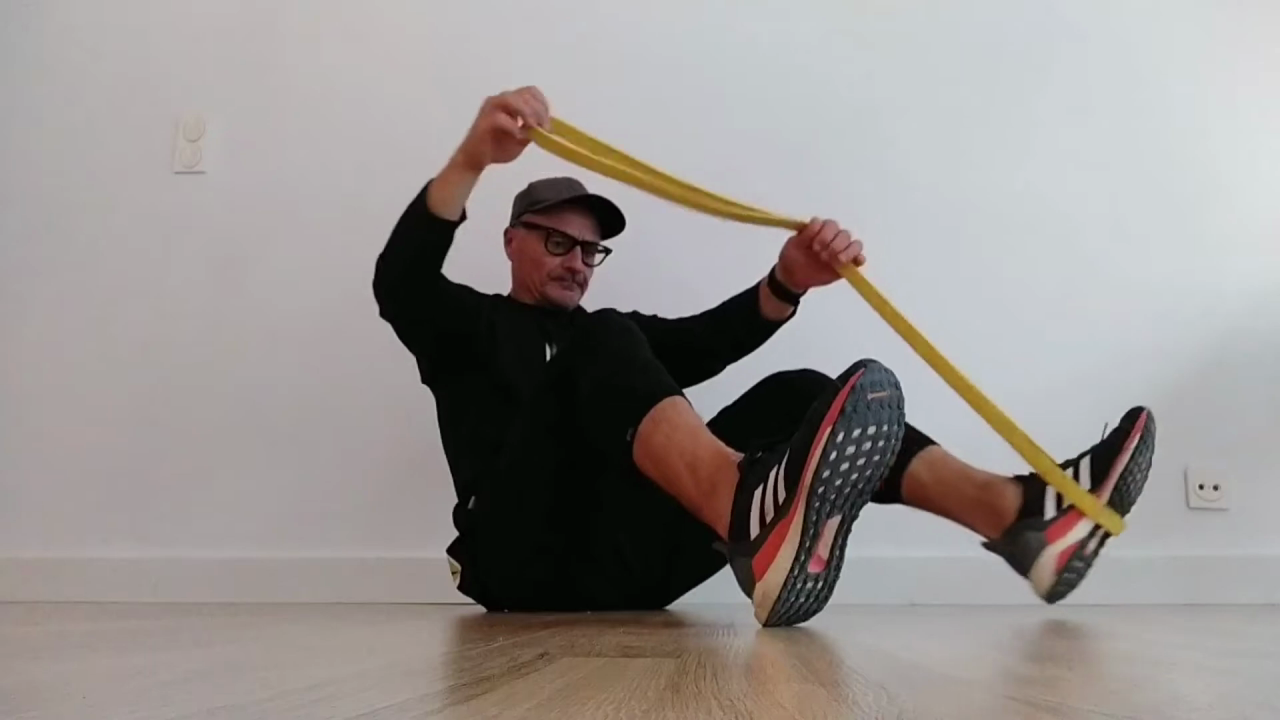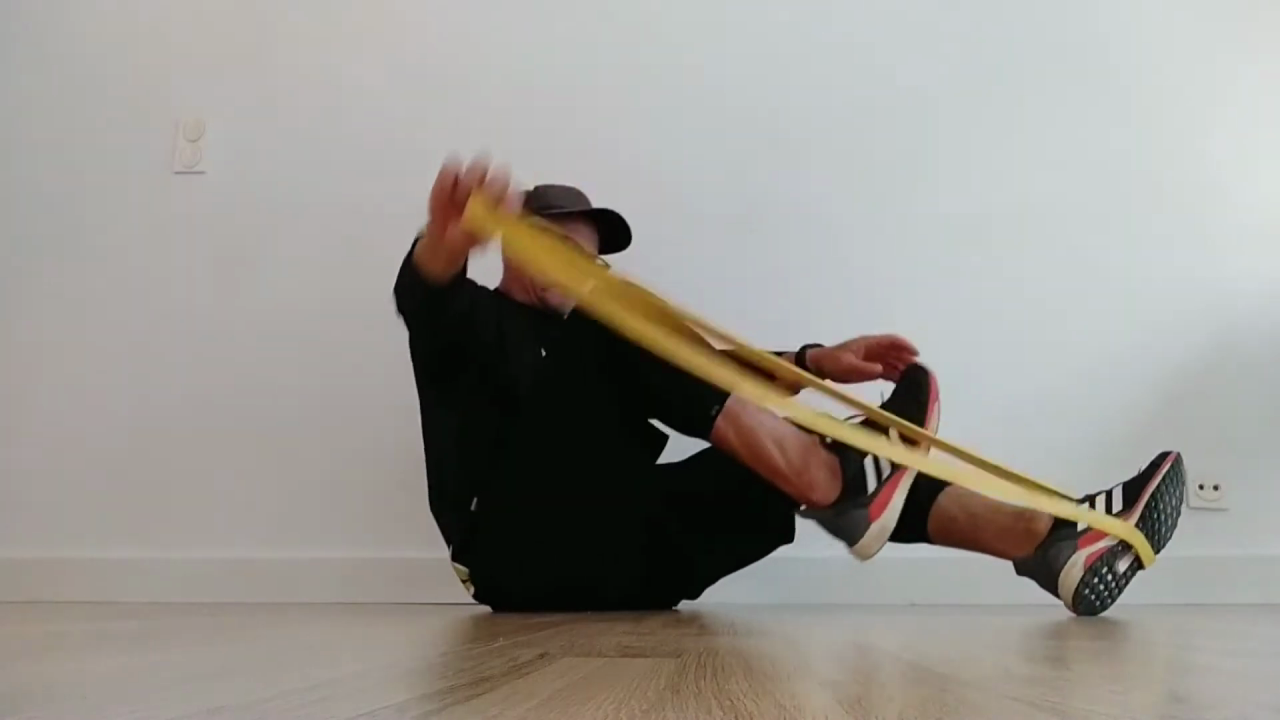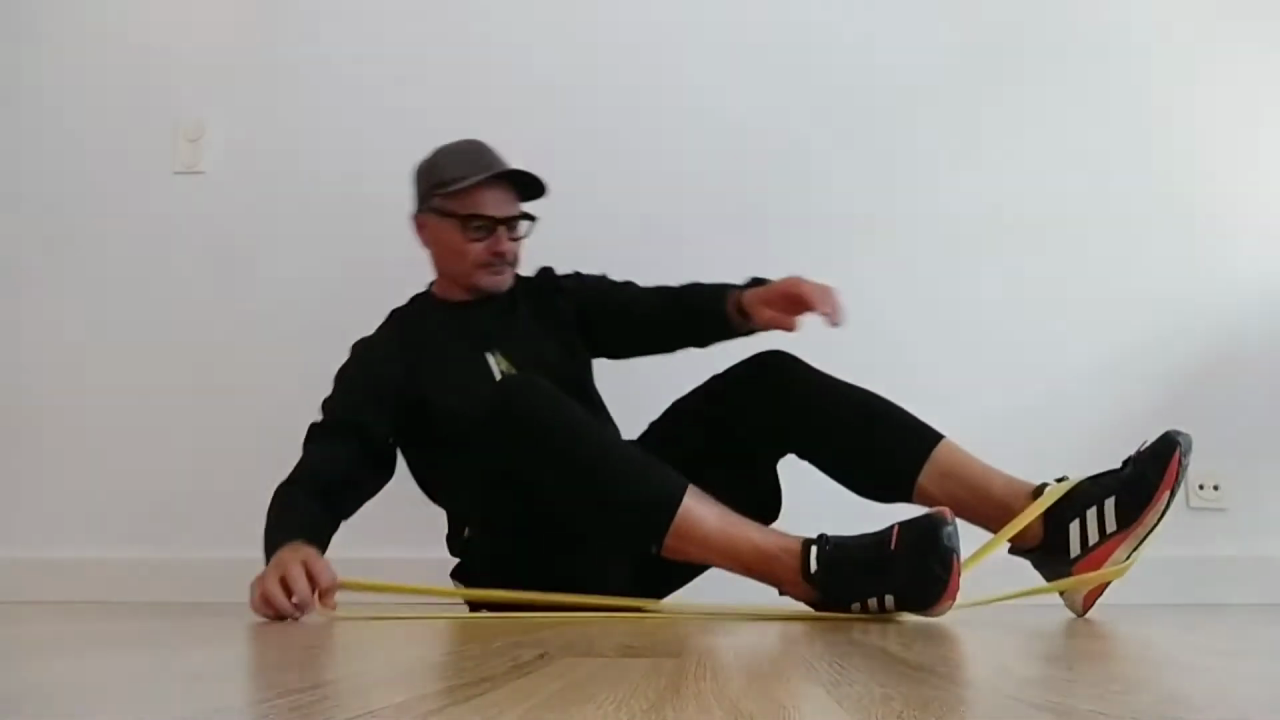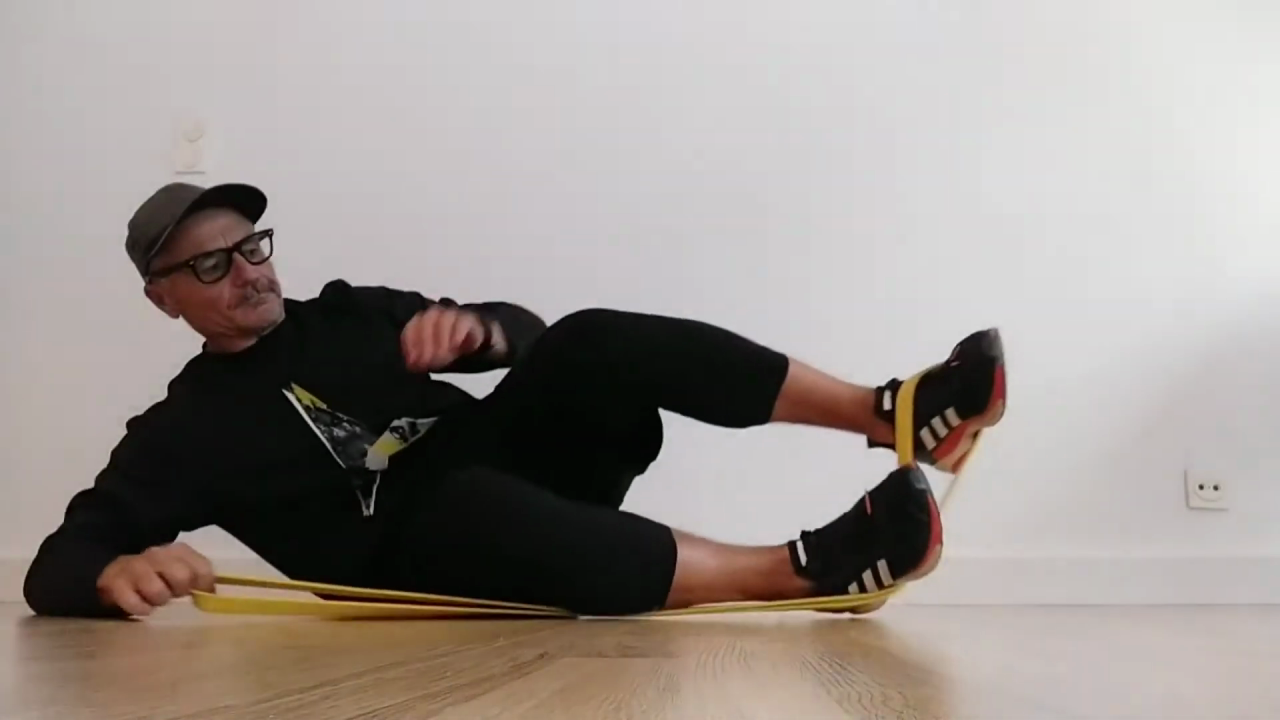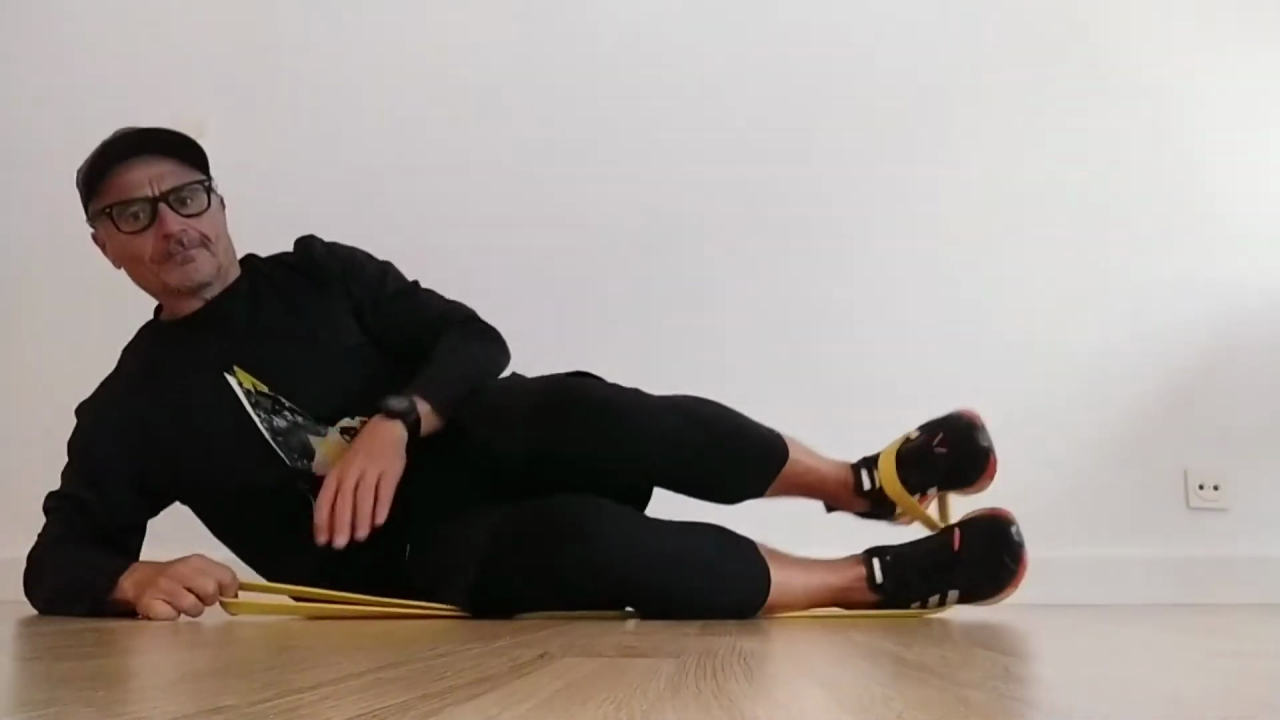
dt=1s
person 1, frame 1
left shoulder: (610, 344)
right shoulder: (472, 325)
left elbow: (712, 338)
right elbow: (398, 285)
left wrist: (789, 282)
right wrist: (469, 161)
left hip: (623, 560)
right hip: (525, 558)
left knee: (794, 396)
right knee: (607, 346)
left ankle: (1022, 514)
right ankle: (758, 521)
person 1, frame 2
left shoulder: (588, 339)
right shoulder: (467, 316)
left elbow: (707, 380)
right elbow: (421, 299)
left wrist: (815, 363)
right wrist: (442, 238)
left hip: (622, 562)
right hip: (525, 557)
left knee: (792, 464)
left ankle: (1054, 544)
right ankle: (839, 485)
person 1, frame 3
left shoulder: (553, 299)
right shoulder: (394, 355)
left elbow: (660, 314)
right elbow: (324, 476)
left wrist: (745, 301)
right wrist: (290, 548)
left hip: (623, 542)
right hip: (531, 566)
left knee: (766, 382)
right knee: (518, 406)
left ankle: (1046, 528)
right ankle: (817, 570)
person 1, frame 4
left shoulder: (351, 313)
right shoulder: (179, 433)
left elbow: (524, 330)
right elbow: (56, 568)
left wrist: (472, 330)
right wrist: (118, 570)
left hip: (507, 457)
right hip: (425, 563)
left knee: (591, 343)
right knee: (475, 506)
left ankle: (889, 412)
right ankle: (804, 567)
person 1, frame 5
left shoulder: (322, 272)
right shoulder: (129, 407)
left elbow: (475, 343)
right elbow: (56, 562)
left wrist: (394, 420)
right wrist: (138, 580)
left hip: (474, 445)
right hip: (407, 561)
left knee: (594, 418)
right knee: (580, 541)
left ankle: (862, 485)
right ankle: (881, 579)
